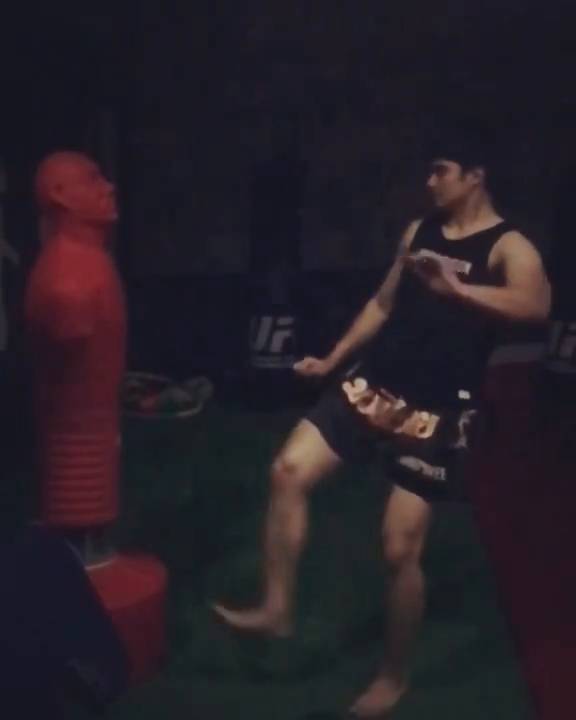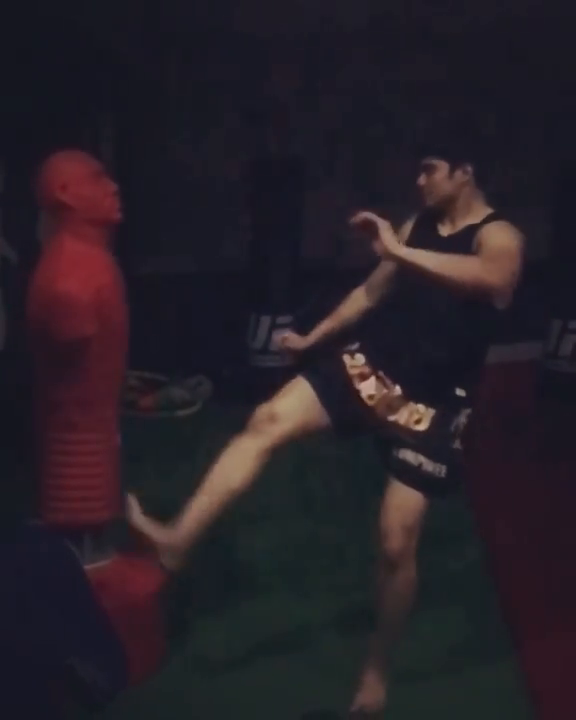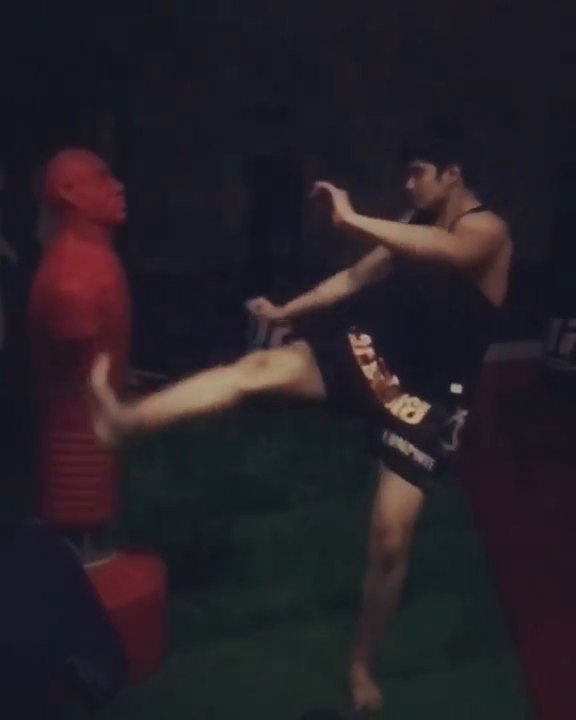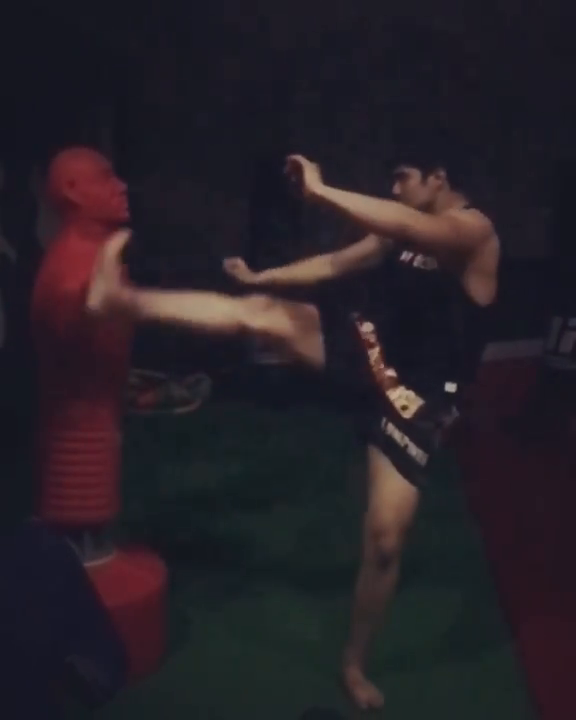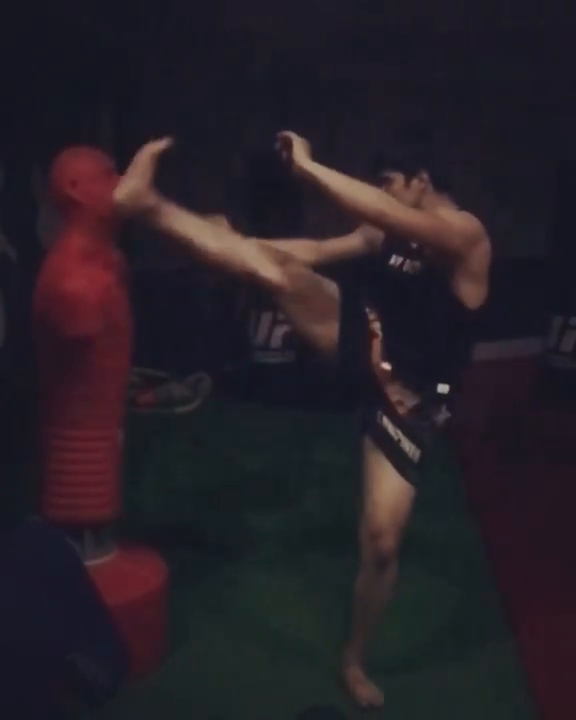
dt=0.3s
person 1, frame 1
left shoulder: (509, 246)
right shoulder: (419, 230)
left elbow: (535, 306)
left wrist: (456, 289)
right wrist: (333, 359)
left hip: (438, 408)
right hip: (373, 381)
left knee: (400, 548)
right knee: (289, 470)
right ankle: (276, 608)
person 1, frame 2
left shoulder: (498, 236)
right shoulder: (418, 226)
left elbow: (494, 279)
right elbow: (371, 290)
left wrist: (398, 250)
right wrist: (312, 338)
left hip: (432, 403)
right hip: (368, 366)
left knee: (395, 545)
right knee: (267, 420)
left ankle: (377, 670)
right ankle: (176, 538)
person 1, frame 3
left shoulder: (488, 232)
right shoulder: (414, 231)
left elbow: (449, 251)
right elbow: (355, 277)
left wrist: (349, 219)
right wrist: (286, 310)
left hip: (428, 399)
right hip: (371, 357)
left knee: (390, 539)
right knee: (257, 369)
left ankle: (361, 662)
right ankle: (125, 419)
person 1, frame 4
left shoulder: (473, 231)
right shoulder: (401, 230)
left elbow: (419, 231)
right elbow: (335, 264)
left wrist: (321, 191)
right wrist: (261, 276)
left hip: (419, 397)
right hip: (371, 348)
left knee: (385, 540)
right knee: (262, 313)
left ankle: (354, 663)
right ankle: (123, 298)
person 1, frame 5
left shoulder: (463, 233)
right shoulder: (391, 233)
left elbow: (396, 217)
right elbow: (315, 251)
left wrist: (307, 165)
right wrist: (243, 243)
left hip: (410, 399)
right hip: (366, 347)
left knee: (382, 541)
right knee: (280, 271)
left ankle: (353, 662)
right ankle: (151, 201)
person 2, frame 1
left shoulder: (88, 256)
right shoulder: (64, 274)
right elbow: (68, 361)
left hip: (94, 421)
right hip: (77, 428)
left knee: (89, 524)
right knee: (79, 527)
person 2, frame 2
left shoulder: (90, 255)
right shoulder: (69, 274)
right elbow: (72, 361)
left wrist: (125, 389)
left hip: (93, 422)
right hip: (78, 429)
left knee: (89, 524)
right knee: (79, 530)
person 2, frame 3
left shoulder: (93, 254)
right shoulder: (70, 274)
right elbow: (75, 360)
left hip: (91, 421)
right hip: (79, 426)
left knee: (89, 525)
right knee: (79, 528)
person 2, frame 4
left shoulder: (95, 253)
right shoulder: (73, 270)
right elbow: (78, 361)
left wrist: (125, 388)
left hip: (95, 419)
right hip: (80, 426)
left knee: (89, 523)
right knee: (78, 530)
person 2, frame 5
left shoulder: (98, 251)
right shoulder: (75, 270)
right elbow: (78, 360)
left wrist: (128, 385)
left hip: (98, 417)
right hip: (81, 424)
left knee: (90, 522)
right knee: (80, 526)
